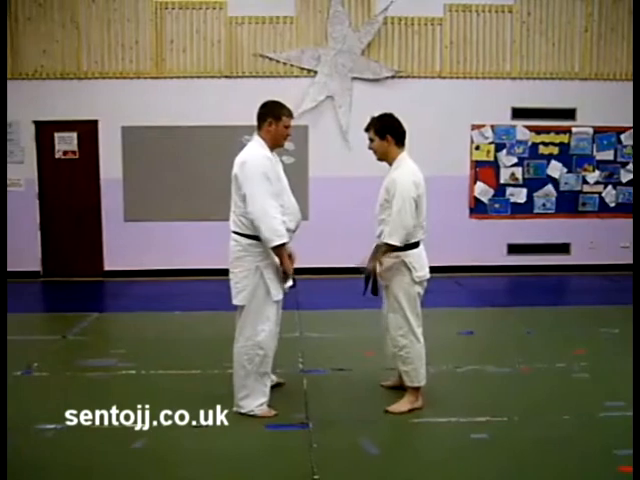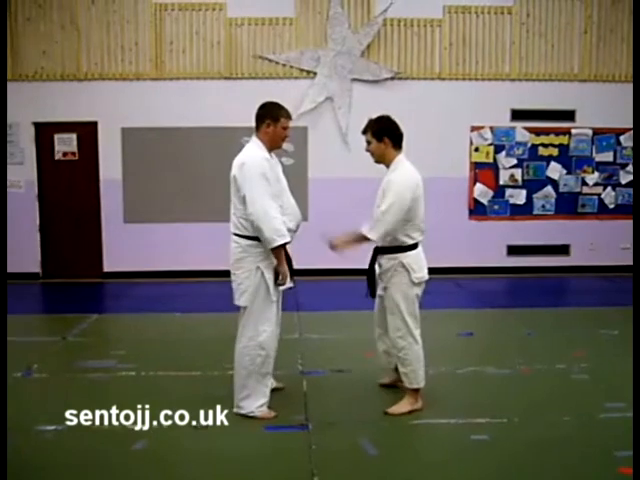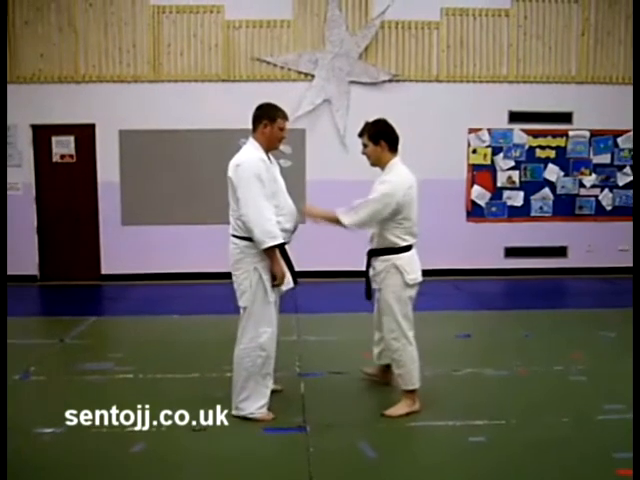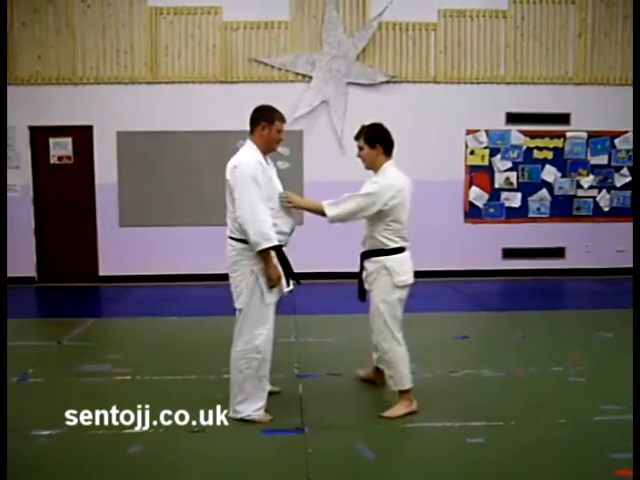
dt=0.4s
person 1, frame 1
left shoulder: (265, 156)
right shoulder: (255, 159)
right elbow: (263, 213)
left wrist: (284, 249)
right wrist: (282, 255)
left hip: (264, 249)
right hip: (254, 252)
left knee: (268, 321)
right knee: (256, 328)
left ankle: (261, 376)
right ankle: (249, 400)
person 1, frame 2
left shoulder: (264, 158)
right shoulder: (253, 161)
right elbow: (263, 215)
left wrist: (280, 255)
right wrist: (279, 258)
left hip: (264, 252)
right hip: (255, 254)
left knee: (268, 324)
right knee: (258, 330)
left ankle: (260, 380)
right ankle: (249, 401)
person 1, frame 3
left shoulder: (263, 159)
right shoulder: (249, 162)
right elbow: (256, 216)
left wrist: (277, 256)
right wrist: (275, 259)
left hip: (266, 251)
right hip: (255, 254)
left knee: (265, 324)
right knee: (258, 330)
left ankle: (259, 381)
right ankle: (248, 403)
person 1, frame 4
left shoulder: (261, 162)
right shoulder: (246, 164)
right elbow: (252, 218)
left wrist: (272, 258)
right wrist: (269, 261)
left hip: (263, 253)
right hip: (252, 256)
left knee: (262, 325)
right knee: (254, 331)
left ankle: (256, 384)
right ankle: (245, 405)
person 2, frame 1
left shoulder: (403, 176)
right shoulder: (401, 171)
left elbow: (399, 228)
left wrist: (376, 258)
right wrist: (381, 258)
left hip: (402, 261)
right hip: (398, 259)
left knee: (405, 327)
right knee: (394, 324)
left ankle: (414, 393)
right ankle: (404, 376)
person 2, frame 2
left shoulder: (401, 179)
right shoulder: (399, 173)
left elbow: (383, 225)
left wrist: (347, 241)
right wrist: (353, 237)
left hip: (402, 263)
right hip: (393, 260)
left knee: (403, 329)
right knee: (384, 321)
left ankle: (414, 395)
right ankle: (399, 373)
person 2, frame 3
left shoulder: (394, 182)
right shoulder: (396, 175)
left elbow: (361, 214)
right elbow: (371, 212)
left wrist: (319, 214)
left hip: (395, 264)
right hip: (390, 261)
left knee: (398, 330)
right knee: (383, 322)
left ankle: (411, 397)
right ankle: (385, 369)
person 2, frame 4
left shoulder: (385, 185)
right shoulder: (395, 179)
left elbow: (345, 208)
left wrist: (302, 203)
left hip: (387, 266)
right hip: (386, 262)
left knee: (388, 331)
right knee: (380, 324)
left ankle: (407, 398)
right ankle: (379, 372)
